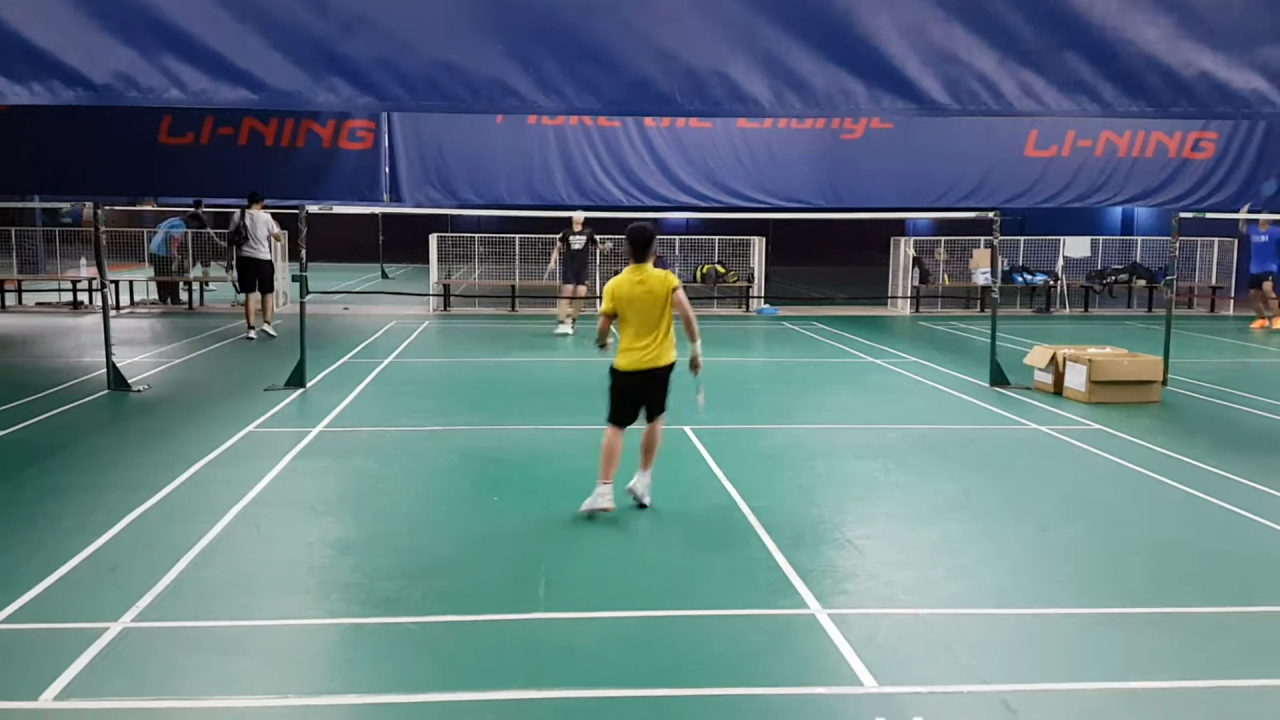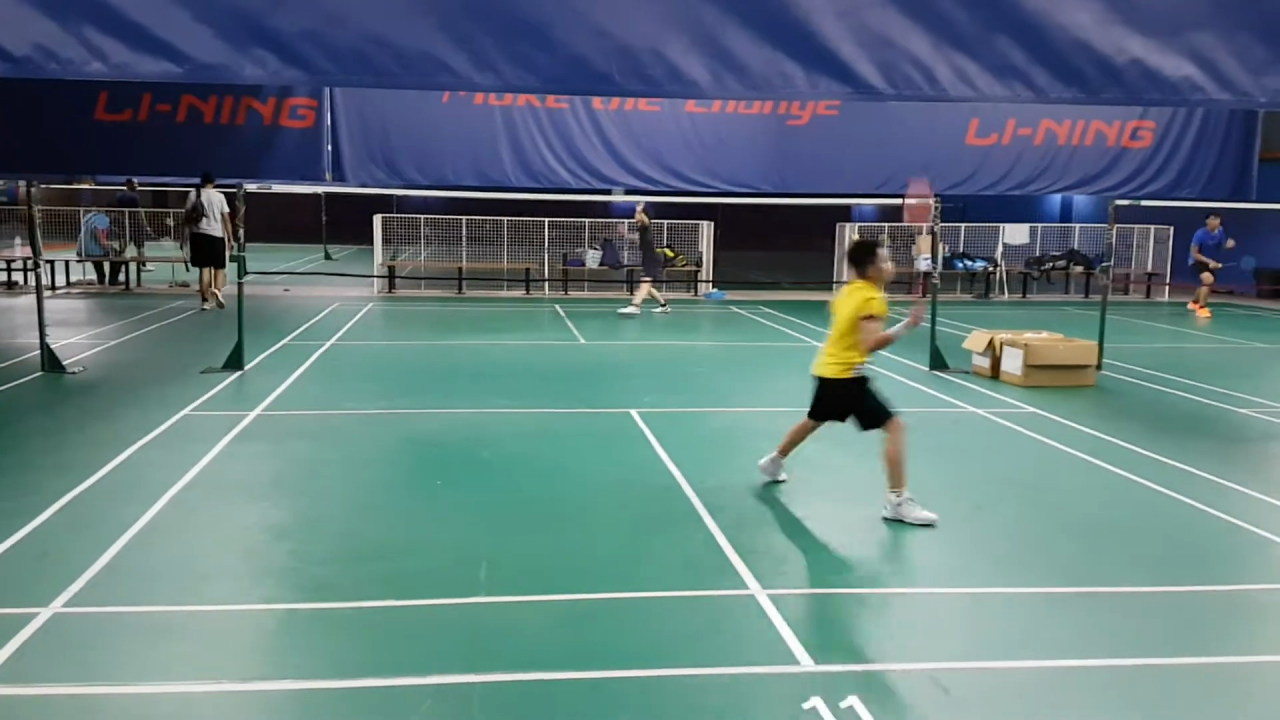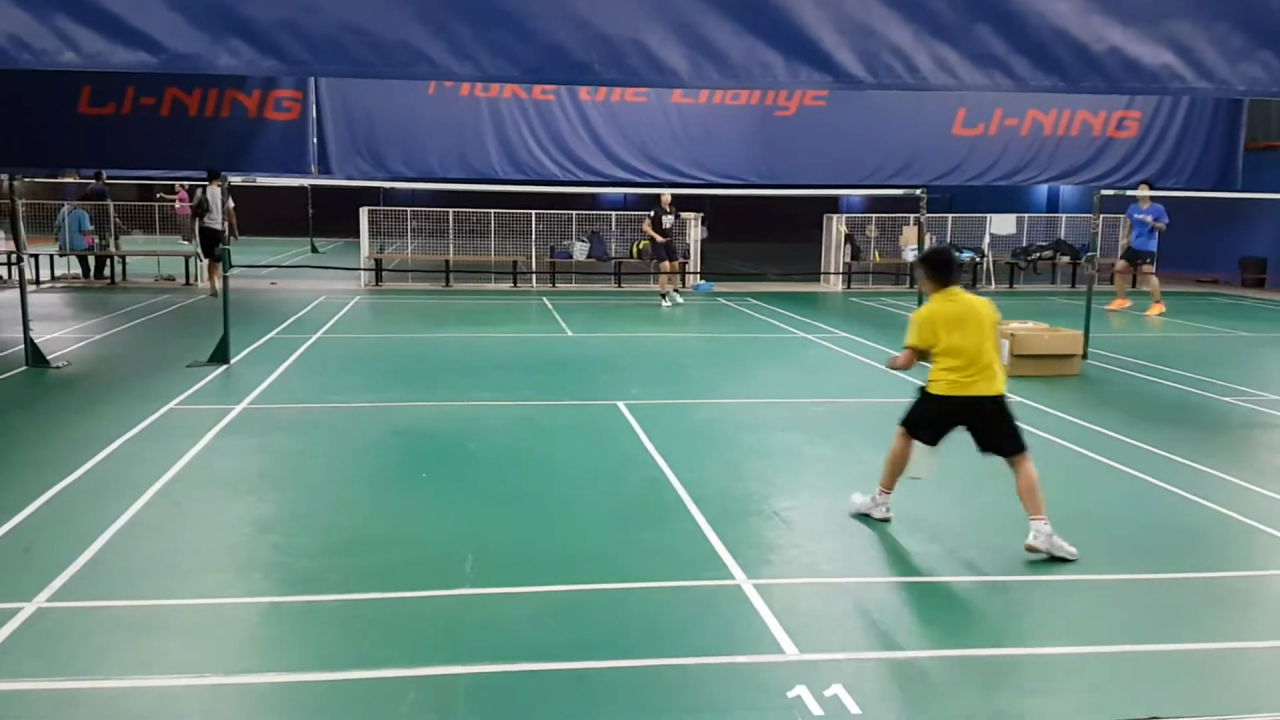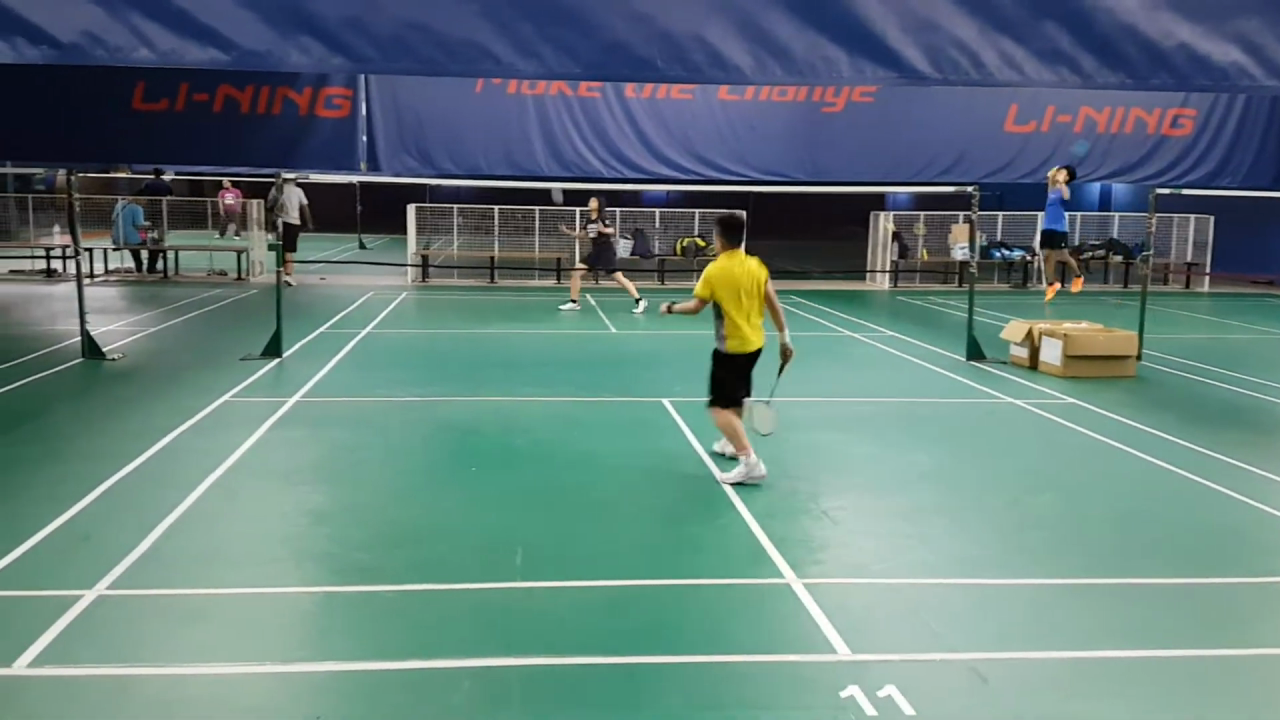
dt=1s
person 1, frame 1
left shoulder: (614, 286)
right shoulder: (667, 280)
left elbow: (602, 328)
right elbow: (688, 315)
left wrist: (601, 342)
right wrist: (696, 351)
left hip: (626, 367)
right hip: (659, 364)
left knee: (616, 428)
right knee: (654, 421)
left ankle: (604, 492)
right ankle: (642, 479)
person 1, frame 2
left shoulder: (849, 291)
right shoulder: (871, 299)
right elbow: (870, 343)
right wrist: (904, 327)
left hip: (827, 371)
right hip: (839, 376)
left knee: (814, 421)
right knee: (894, 428)
left ankle: (773, 463)
right ankle: (899, 503)
person 1, frame 3
left shoulder: (925, 315)
right shoulder: (985, 306)
left elbow: (906, 362)
right elbow: (989, 351)
left wrist: (896, 360)
left hip: (944, 392)
right hip: (988, 394)
left knee: (905, 435)
right knee: (1021, 461)
left ankle: (879, 503)
right ankle: (1042, 531)
person 1, frame 4
left shoulder: (714, 270)
right shoulder: (757, 267)
left elbow: (695, 306)
right elbow: (774, 306)
left wrist: (670, 308)
right wrist: (785, 340)
left hip: (731, 348)
right hip: (753, 345)
left knee: (721, 408)
right knee: (735, 398)
left ankle: (750, 463)
right ankle: (731, 444)
